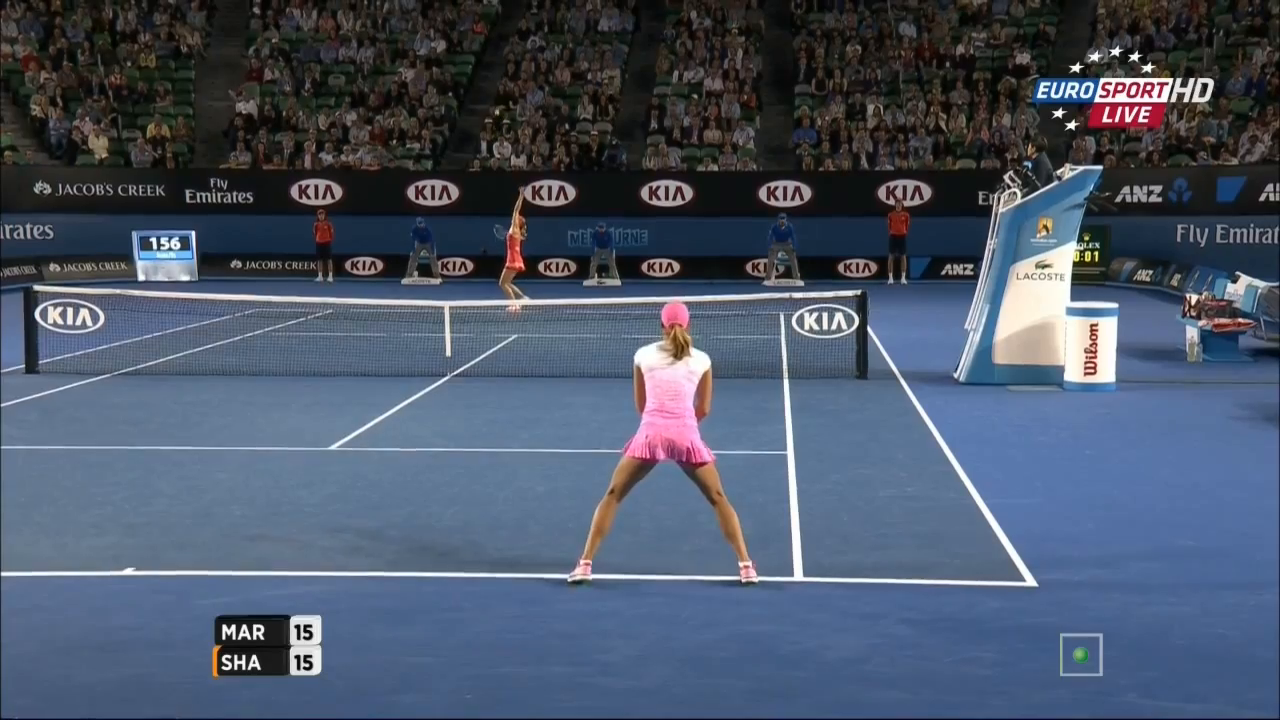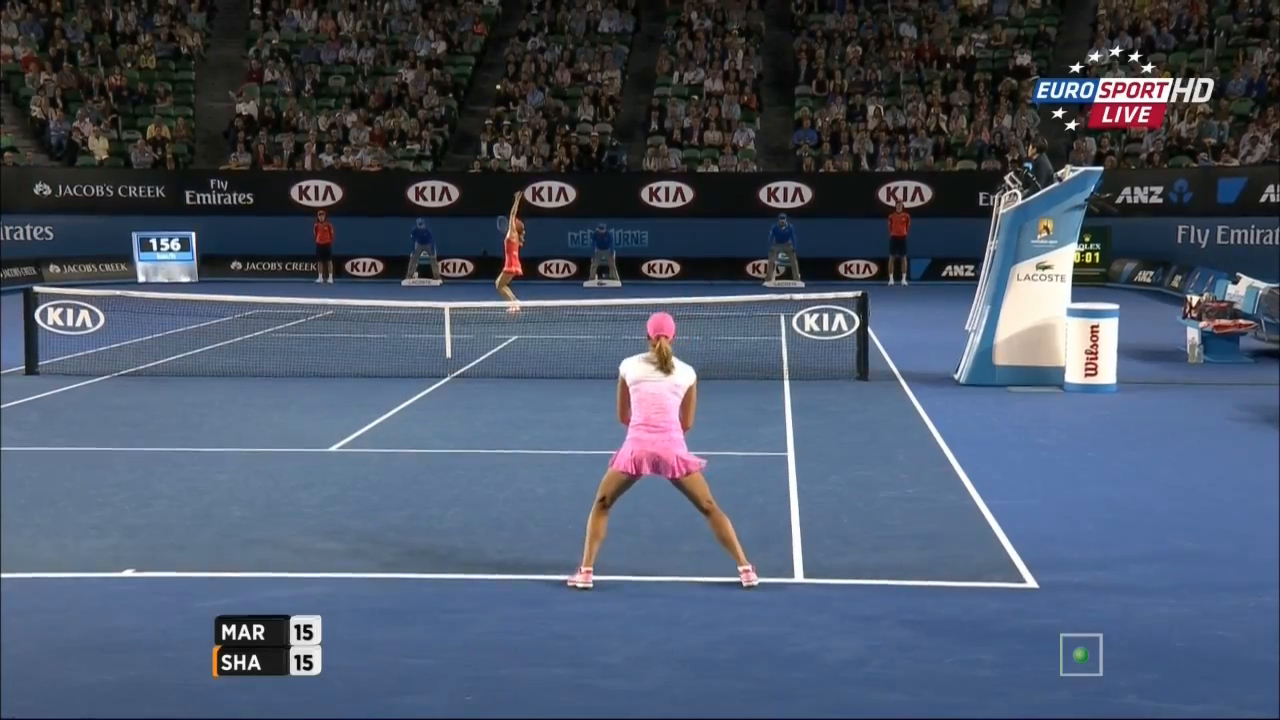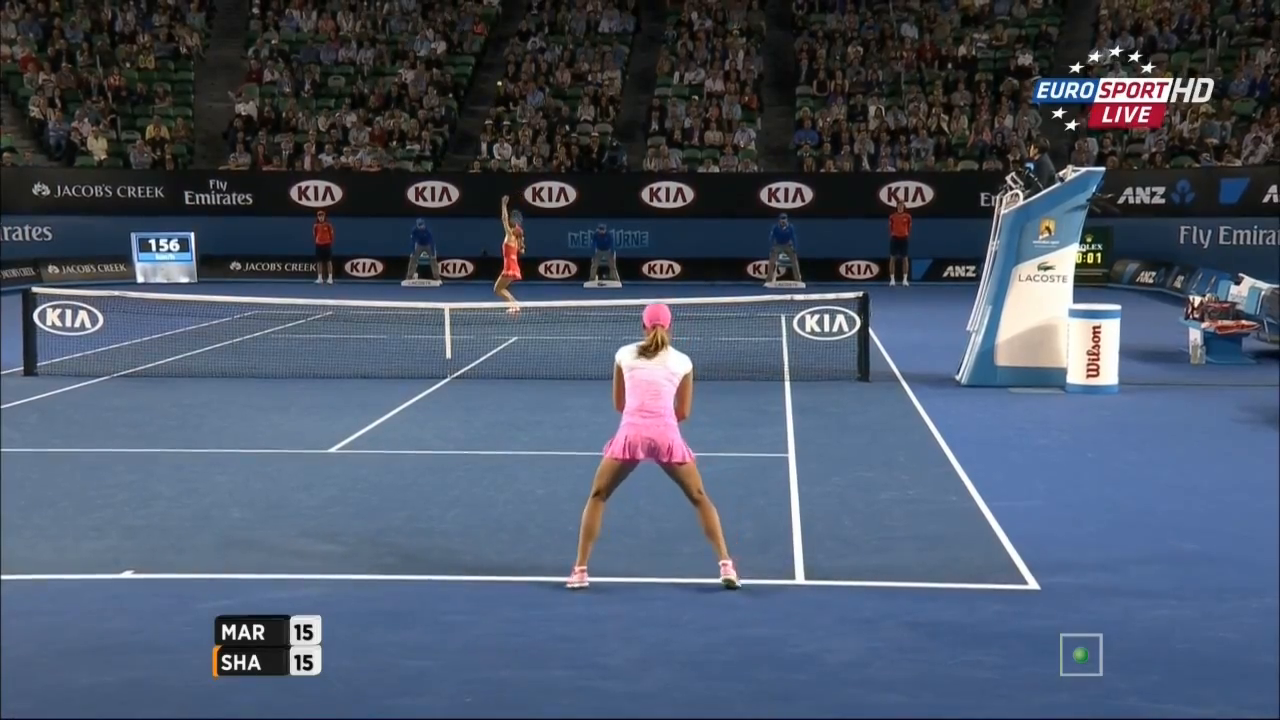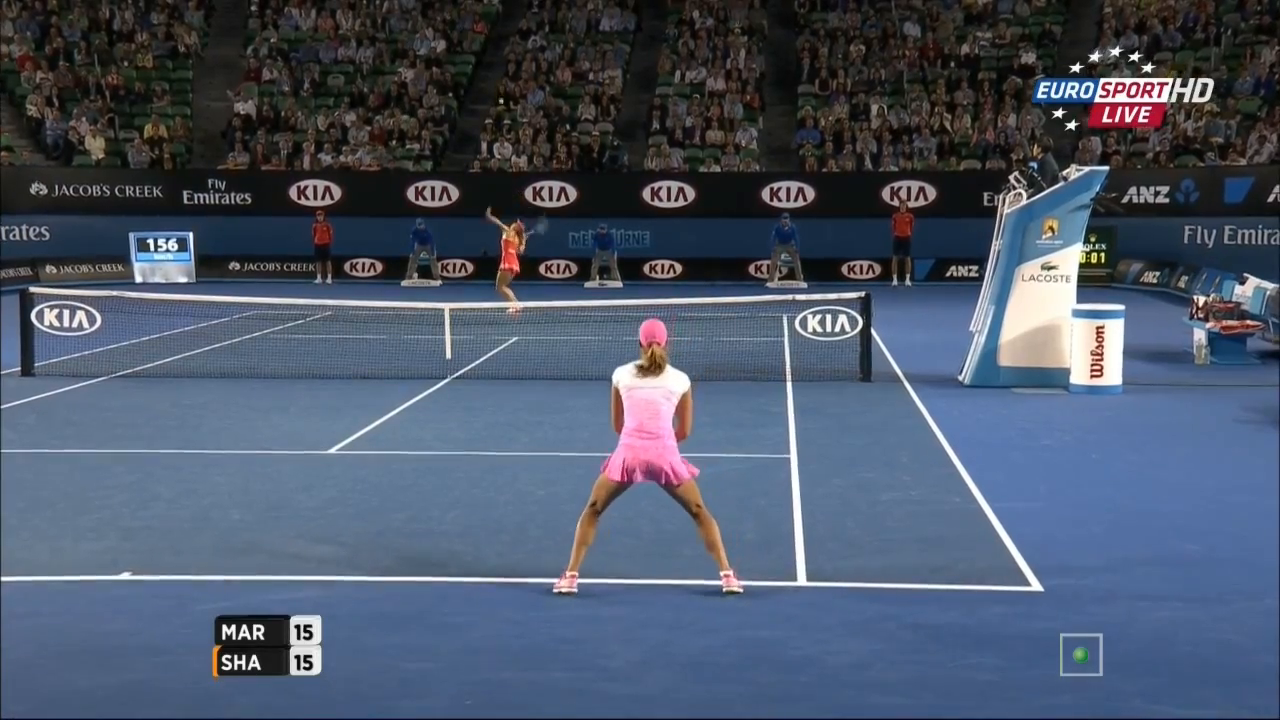
dt=0.2s
person 1, frame 1
left shoulder: (643, 355)
right shoulder: (702, 360)
right elbow: (704, 409)
left hip: (651, 433)
right hip: (686, 435)
left knee: (613, 496)
right knee: (718, 499)
left ankle: (585, 564)
right ankle: (746, 566)
person 1, frame 2
left shoulder: (628, 366)
right shoulder: (687, 372)
right elbow: (687, 422)
left hip: (636, 446)
right hip: (672, 447)
left knee: (601, 505)
right knee: (710, 508)
left ankle: (585, 571)
right ankle: (745, 570)
person 1, frame 3
left shoulder: (624, 354)
right shoulder: (683, 361)
right elbow: (683, 412)
left hip: (632, 433)
right hip: (667, 434)
left knee: (597, 497)
right knee: (700, 498)
left ankle: (580, 571)
right ankle: (726, 565)
person 1, frame 4
left shoulder: (621, 374)
right shoulder: (681, 379)
right elbow: (684, 431)
left hip: (628, 452)
right hip: (665, 454)
left knee: (593, 511)
right knee: (699, 512)
left ankle: (570, 576)
right ankle: (728, 576)
